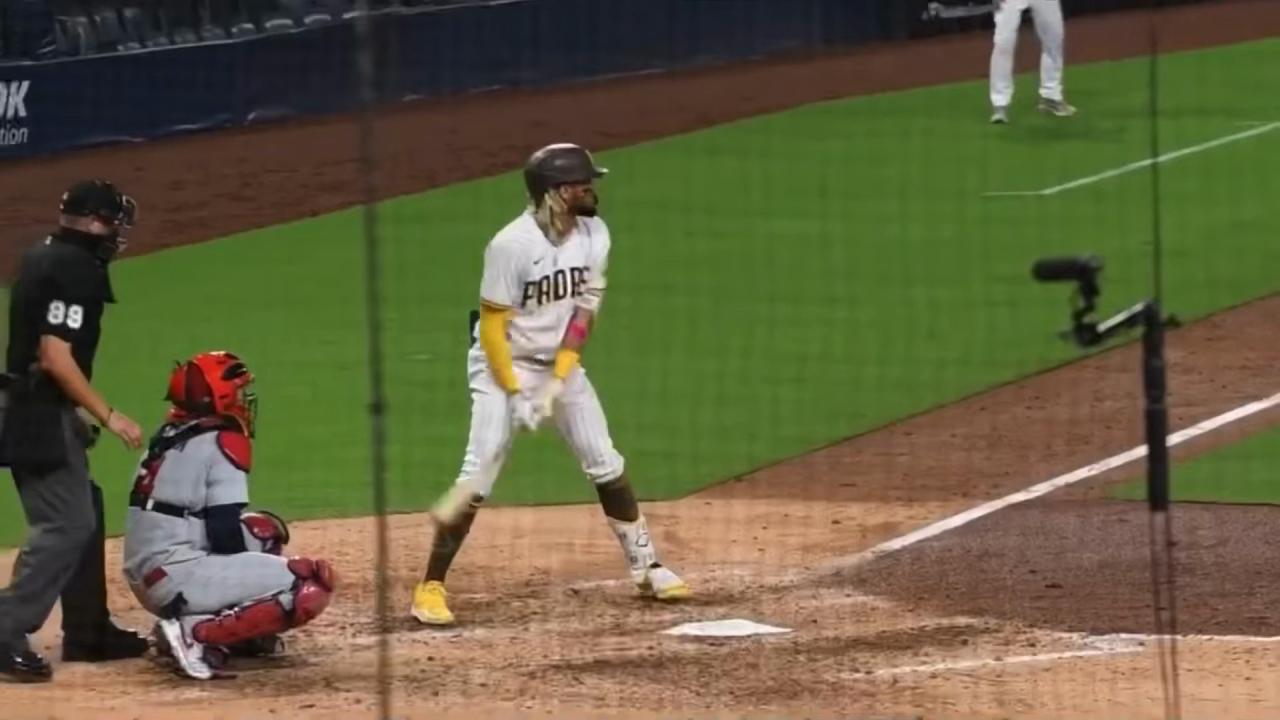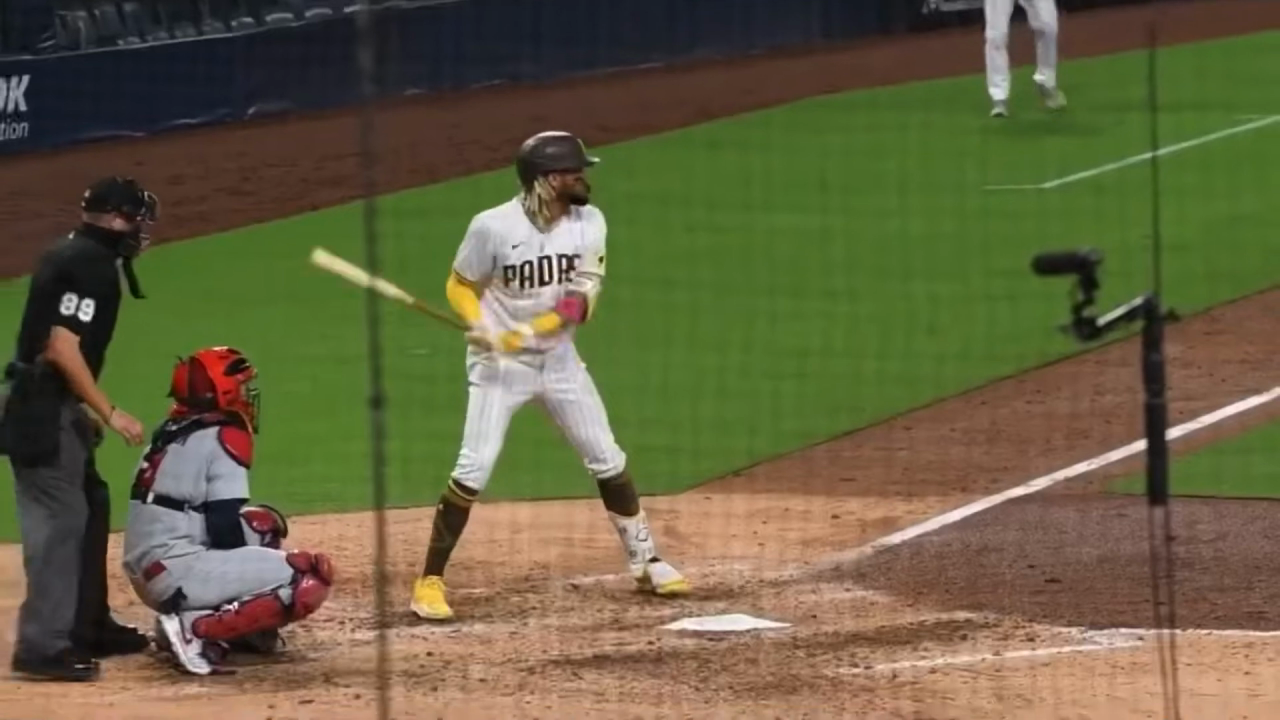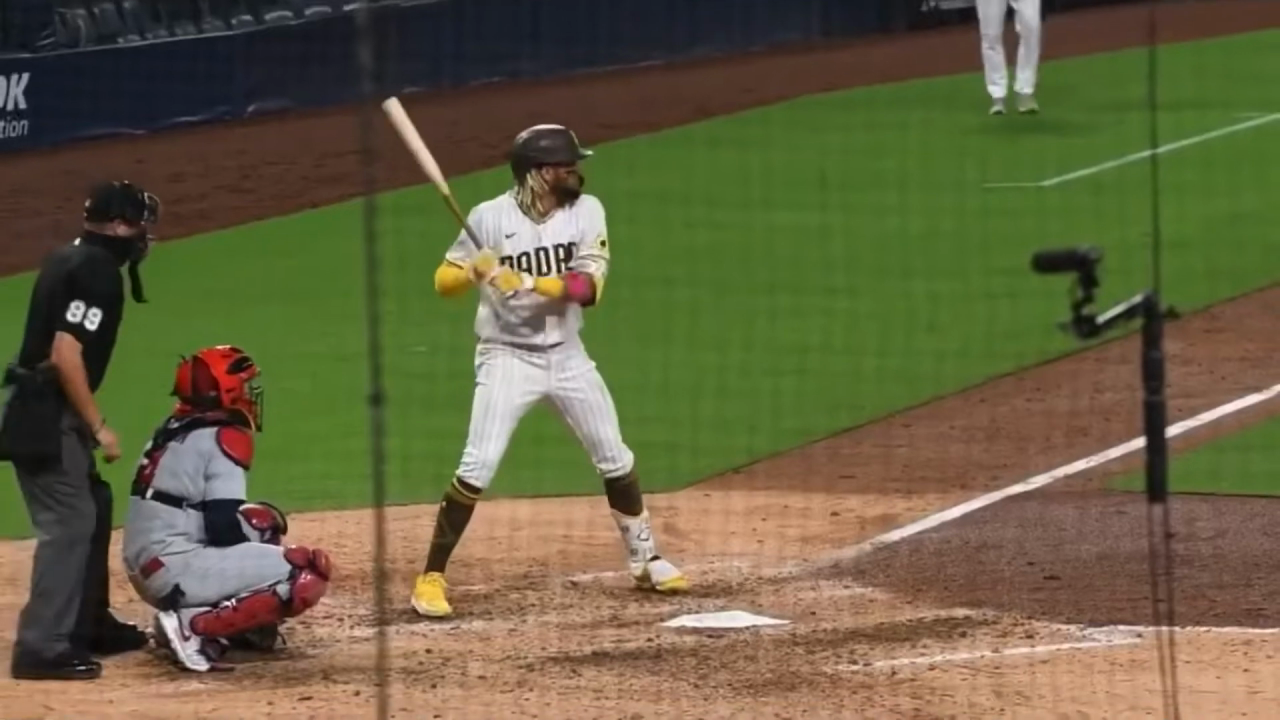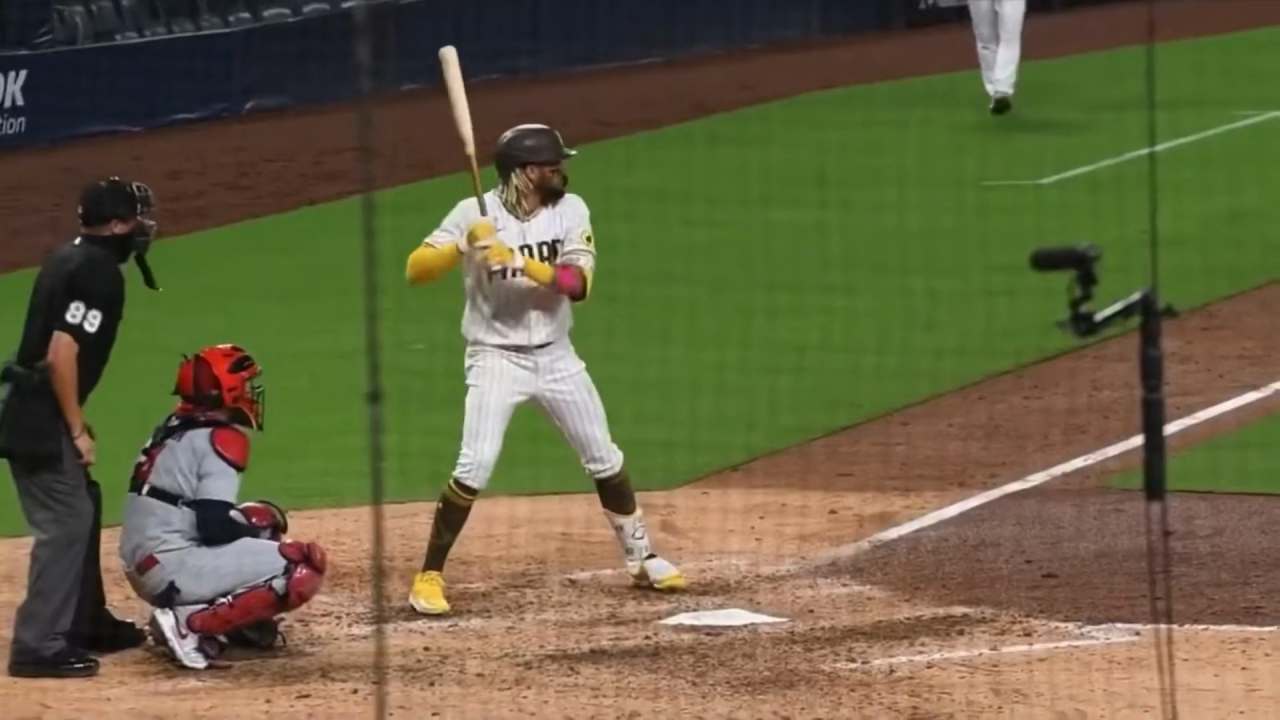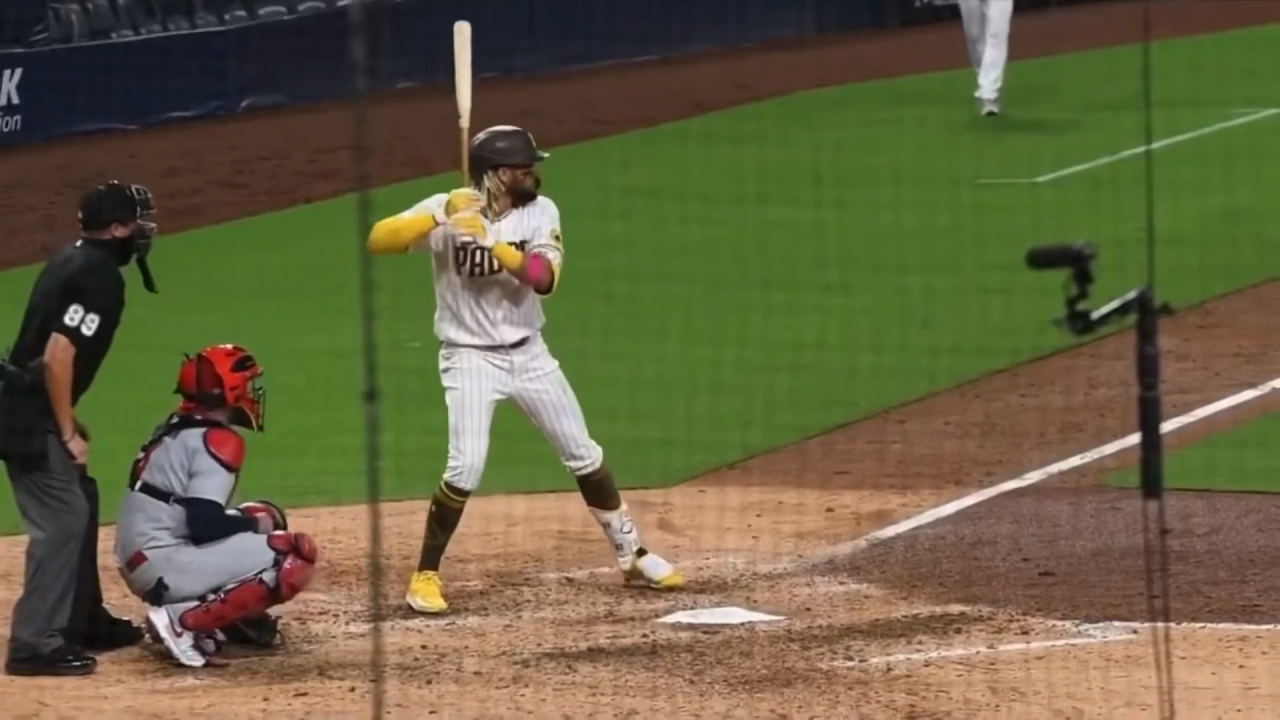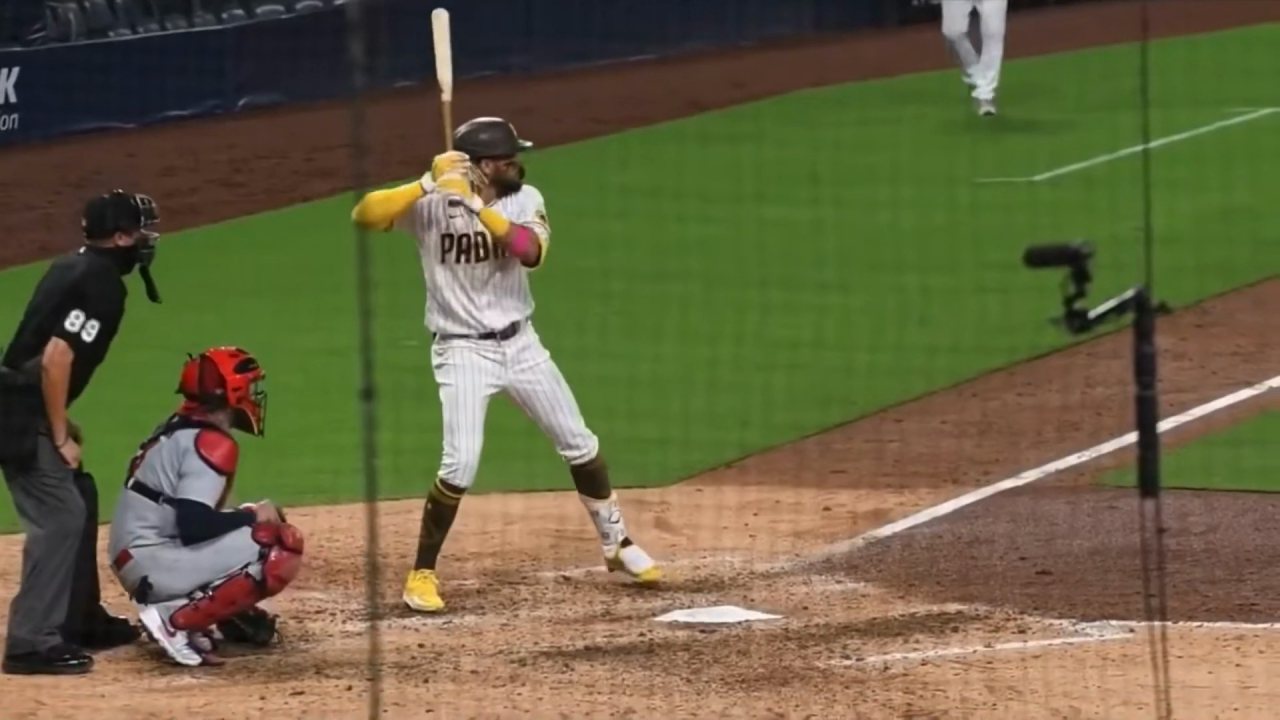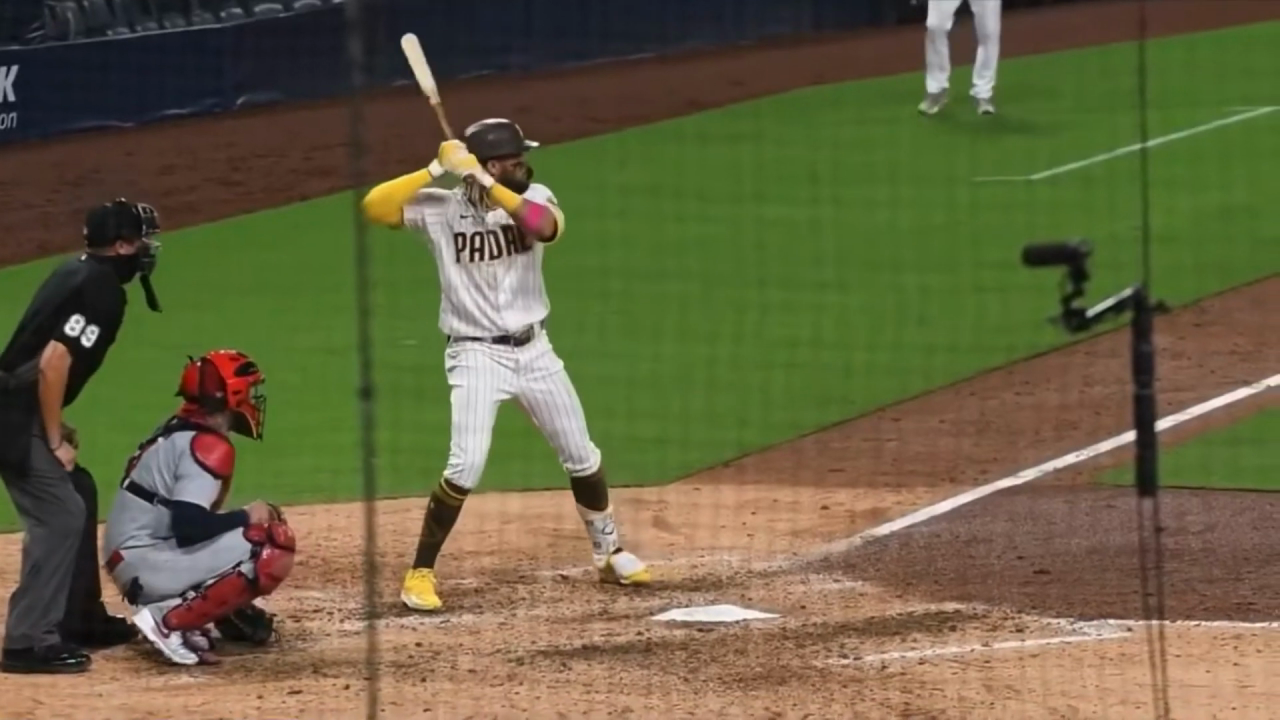
dt=0.2s
person 1, frame 1
left shoulder: (44, 257)
right shoulder: (72, 266)
right elbow: (54, 356)
left wrist: (77, 413)
right wrist: (108, 415)
right hip: (41, 414)
left knee: (84, 515)
right knee: (67, 524)
left ankle: (88, 631)
person 1, frame 2
left shoulder: (70, 253)
right shoulder: (89, 262)
right elbow: (62, 348)
left wrist: (83, 411)
right wrist: (109, 412)
left hip: (50, 406)
right hip: (45, 409)
left knee: (89, 510)
right knee: (62, 519)
left ankle: (89, 626)
right ankle: (43, 642)
person 1, frame 3
left shoulder: (72, 258)
right shoulder: (95, 269)
right elbow: (65, 354)
left wrist: (85, 421)
right wrist: (98, 425)
left hip: (49, 411)
right hip: (47, 414)
left knee: (92, 510)
right knee: (69, 523)
left ankle: (90, 624)
right ankle: (40, 646)
person 1, frame 4
left shoulder: (71, 258)
right shoulder: (97, 270)
right elbow: (61, 354)
left wrist: (72, 424)
right wrist: (78, 429)
right hip: (42, 412)
left knee: (81, 510)
right knee: (66, 521)
left ankle: (87, 622)
person 1, frame 5
left shoulder: (74, 260)
right shoulder: (98, 275)
right elbow: (57, 356)
left wrist: (65, 423)
right wrist: (69, 432)
left knee: (80, 506)
right knee: (61, 520)
left ankle: (84, 620)
person 1, frame 6
left shoulder: (76, 266)
right shoulder: (99, 282)
right elbow: (56, 359)
left wrist: (59, 424)
right wrist: (61, 436)
left knee: (78, 503)
right knee: (58, 518)
left ankle: (81, 618)
person 1, frame 7
left shoulder: (78, 272)
right shoulder: (100, 289)
right elbow: (53, 363)
left wrist: (54, 428)
right wrist: (55, 440)
left knee: (77, 500)
right knee: (59, 517)
left ankle: (81, 618)
person 2, frame 1
left shoulder: (594, 234)
right shoulder: (512, 244)
left elbow: (583, 313)
right elbow: (492, 326)
left wrist: (558, 383)
right wrist: (515, 395)
left hip: (560, 362)
right hip: (502, 365)
left knee: (606, 463)
right knee: (481, 471)
left ankle: (645, 567)
right ankle: (432, 584)
person 2, frame 2
left shoulder: (589, 222)
right shoulder: (494, 226)
left elbow: (581, 301)
right elbow: (459, 286)
left wrist: (529, 332)
right wrist: (480, 327)
left hip: (555, 354)
right hip: (497, 359)
left knee: (606, 458)
right knee: (475, 466)
left ankle: (644, 561)
right ankle: (431, 579)
person 2, frame 3
left shoulder: (587, 211)
right shoulder: (489, 217)
left elbow: (589, 288)
right elbow: (443, 280)
left wrist: (527, 282)
right wrist: (473, 272)
left hip: (566, 353)
right hip: (507, 356)
left knee: (614, 456)
right knee: (478, 465)
left ankle: (644, 560)
right ankle: (431, 576)
person 2, frame 4
left shoulder: (571, 210)
right shoulder: (473, 212)
left elbow: (578, 284)
right elbow: (415, 271)
left wrist: (518, 261)
right wrist: (461, 245)
left hip: (555, 356)
right hip: (495, 358)
left knee: (604, 457)
right knee: (475, 466)
left ankle: (641, 559)
right ankle: (429, 575)
person 2, frame 5
left shoulder: (541, 211)
right shoulder: (445, 208)
left elbow: (545, 279)
right elbow: (377, 241)
left wrist: (489, 240)
right wrist: (439, 216)
left hip: (529, 353)
right hip: (470, 358)
left knee: (583, 454)
right knee: (465, 467)
left ankle: (632, 554)
right ankle: (425, 573)
person 2, frame 6
left shoulder: (525, 199)
right shoulder: (430, 202)
left elbow: (531, 253)
right elbow: (365, 214)
left wrist: (475, 204)
right wrist: (430, 182)
left hip: (520, 344)
right hip: (462, 350)
left knee: (579, 442)
right knee: (460, 463)
left ankle: (616, 543)
right ankle: (421, 573)
person 2, frame 7
left shoulder: (533, 197)
right shoulder: (441, 205)
left elbow: (548, 229)
right elbow: (373, 207)
left wrist: (482, 182)
right wrist: (435, 169)
left hip: (533, 350)
right hip: (475, 354)
left knee: (582, 455)
right knee: (466, 466)
left ankle: (609, 553)
right ankle: (421, 572)
person 3, frame 1
left shoulder: (167, 438)
right shoulder: (224, 442)
right elbow: (223, 531)
right wrist: (246, 576)
left hip: (147, 579)
right hip: (178, 580)
left knee: (265, 530)
right knee: (314, 583)
right ankle: (195, 634)
person 3, frame 2
left shoulder: (170, 432)
right shoulder: (226, 437)
right elbow: (223, 526)
right wrist: (246, 572)
left hip: (147, 573)
right hip: (176, 575)
left knee: (263, 524)
right knee: (312, 577)
right ankle: (194, 629)
person 3, frame 3
left shoulder: (172, 429)
right shoulder: (225, 437)
right elbow: (222, 526)
right wrist: (245, 564)
left hip: (146, 570)
right hip: (175, 570)
left knee: (263, 521)
right knee: (310, 571)
right ankle: (192, 626)
person 3, frame 4
left shoulder: (174, 427)
right shoulder: (222, 438)
right elbow: (214, 526)
left wrist: (252, 533)
right wrist: (257, 534)
left hip: (144, 567)
right hip: (170, 569)
left knee: (265, 518)
right knee: (306, 565)
right ankle: (189, 623)
person 3, frame 5
left shoulder: (176, 426)
right shoulder: (218, 439)
right elbow: (204, 524)
left wrist: (254, 524)
right wrist: (255, 525)
left hip: (141, 562)
right hip: (162, 565)
left knee: (263, 519)
right knee: (296, 555)
right ankle: (183, 621)
person 3, frame 6
left shoulder: (180, 427)
right shoulder: (213, 442)
right elbow: (194, 524)
left wrist: (251, 517)
right wrist: (252, 517)
left hip: (137, 557)
right hip: (152, 562)
left knee: (262, 521)
right knee: (283, 547)
right ankle: (175, 620)
person 3, frame 7
left shoulder: (179, 430)
right shoulder: (209, 445)
right elbow: (189, 526)
right wrist: (246, 516)
left hip: (137, 559)
right hip: (145, 564)
left knee: (262, 521)
right knee: (275, 546)
left ankle: (197, 615)
right ankle: (169, 620)
